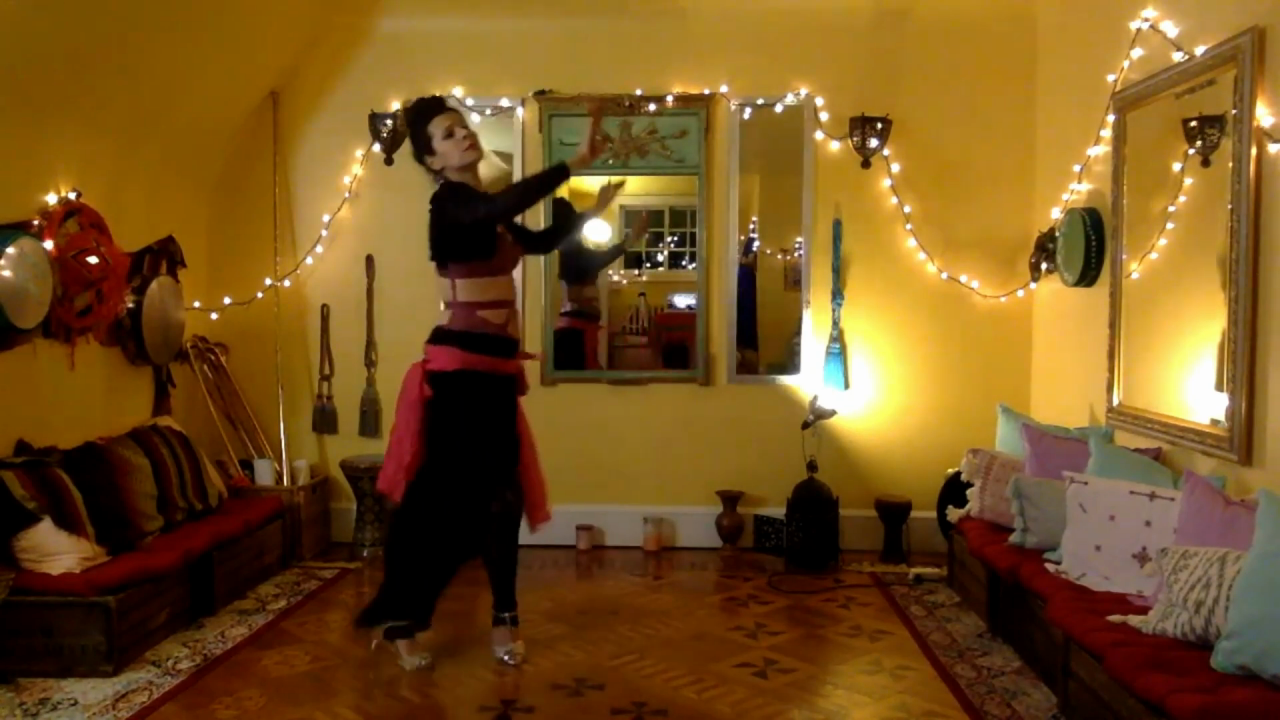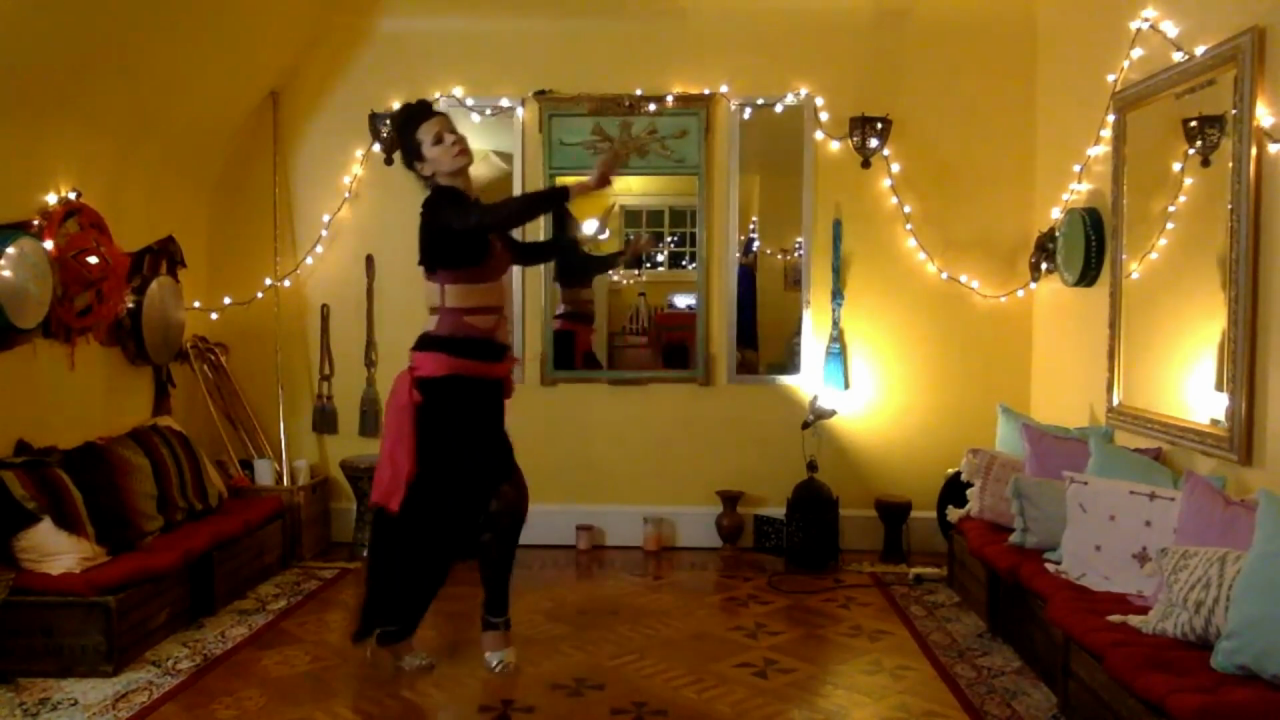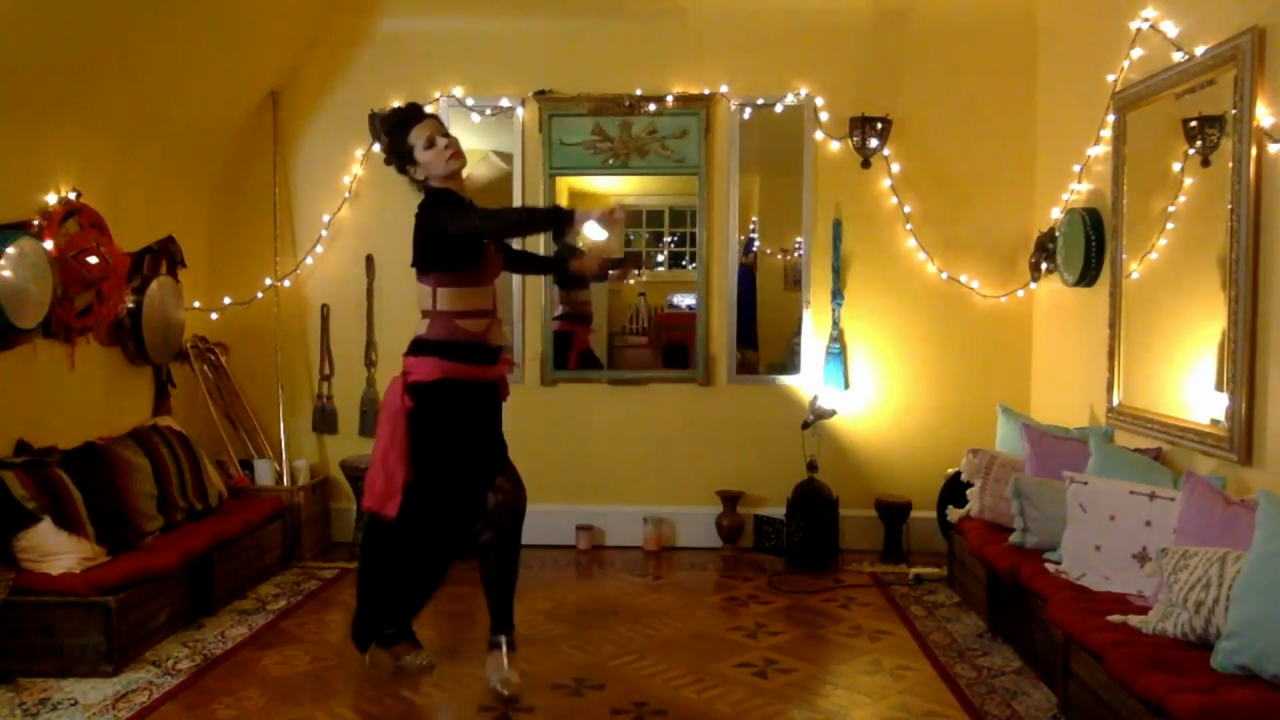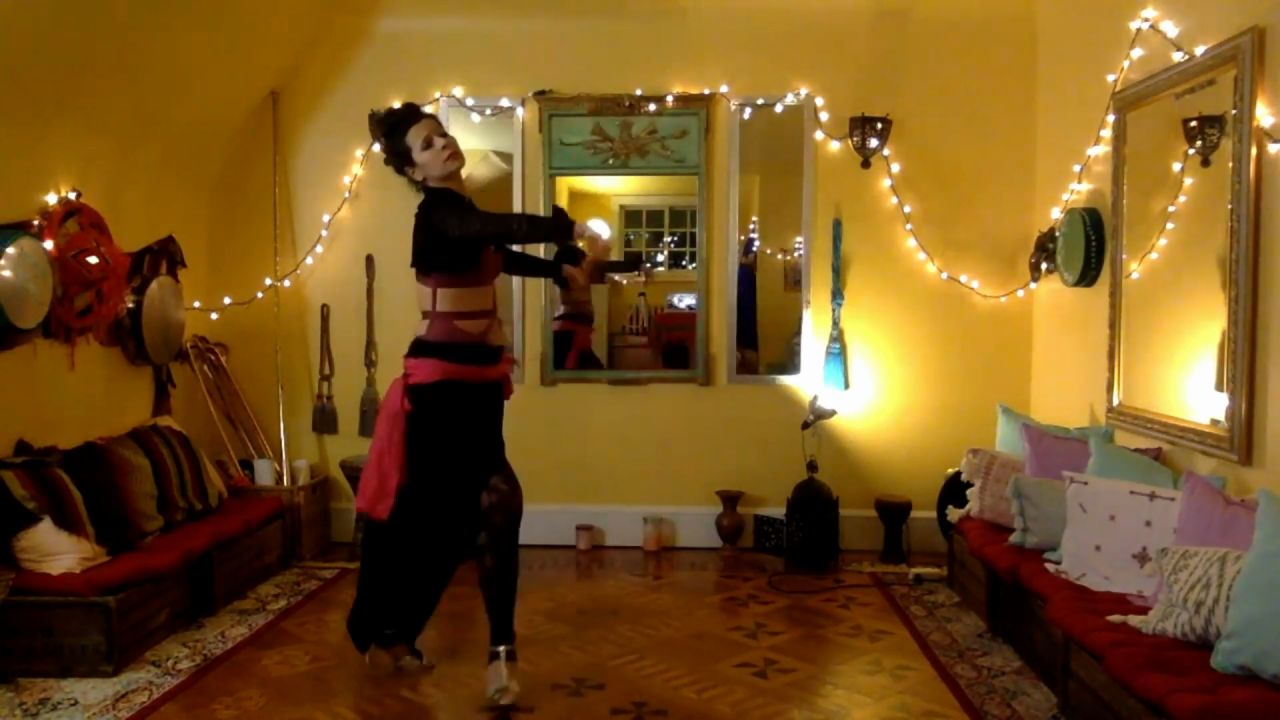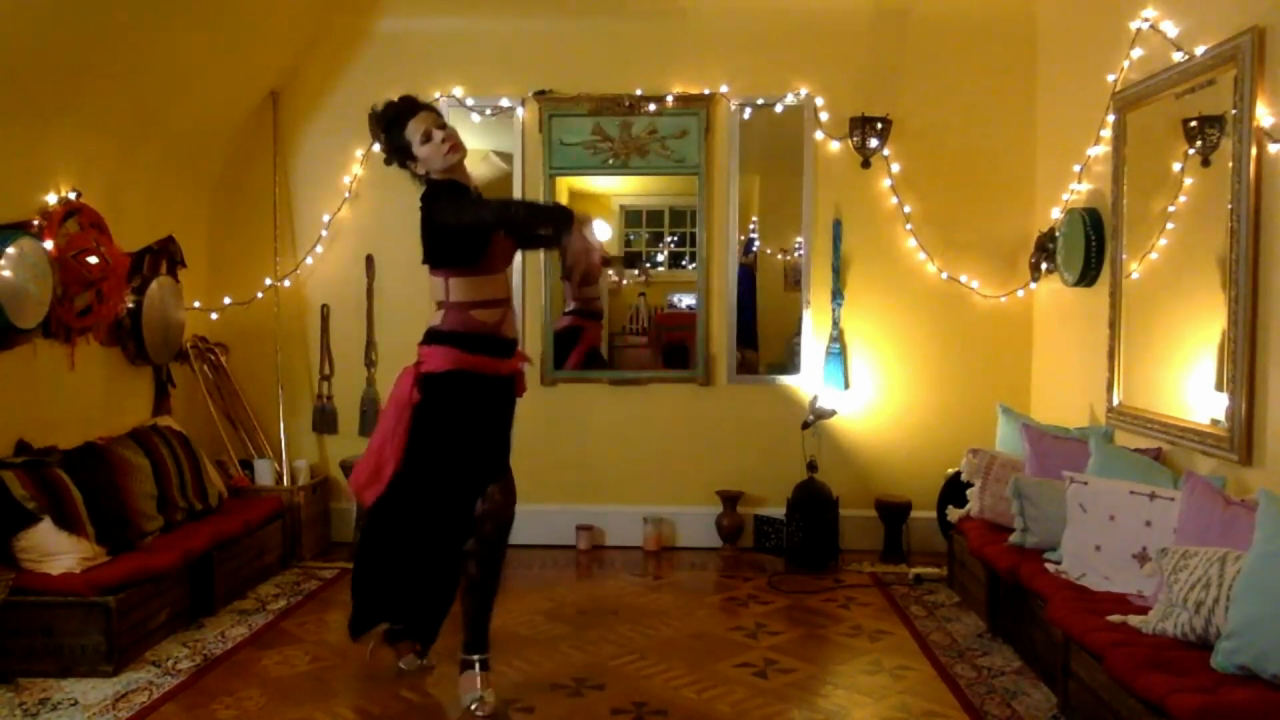
dt=0.1s
person 1, frame 1
left shoulder: (486, 212)
right shoulder: (450, 203)
left elbow: (540, 241)
right elbow: (505, 203)
left wrist: (592, 209)
right wrist: (574, 163)
left hip: (495, 367)
right hip: (461, 367)
left knee: (495, 500)
right knee: (488, 499)
person 1, frame 2
left shoulder: (468, 213)
right shoulder: (442, 207)
left elbow: (515, 249)
right elbow: (502, 215)
left wrist: (578, 246)
right wrist: (573, 190)
left hip: (477, 373)
right hip: (449, 373)
left knee: (452, 506)
right knee: (501, 499)
person 1, frame 3
left shoulder: (464, 214)
right shoulder: (438, 210)
left elbow: (508, 256)
right elbow: (502, 223)
left wrist: (570, 264)
right wrist: (571, 216)
left hip: (473, 375)
right hip: (444, 377)
left knee: (445, 510)
right knee: (501, 499)
left ankle: (389, 631)
right ankle: (499, 640)
person 1, frame 4
left shoulder: (464, 213)
right shoulder: (438, 211)
left elbow: (510, 252)
right elbow: (502, 229)
left wrist: (561, 271)
right wrist: (569, 230)
left hip: (478, 377)
right hip: (445, 379)
left knee: (451, 514)
right knee: (498, 500)
left ankle: (393, 632)
right ankle: (498, 653)
person 1, frame 5
left shoulder: (470, 201)
right shoulder: (442, 202)
left elbow: (516, 233)
right elbow: (504, 215)
left wrist: (562, 235)
right wrist: (569, 222)
left hip: (491, 370)
right hip: (455, 371)
left knee: (456, 512)
right knee: (489, 508)
left ankle: (406, 628)
right ankle: (473, 660)
